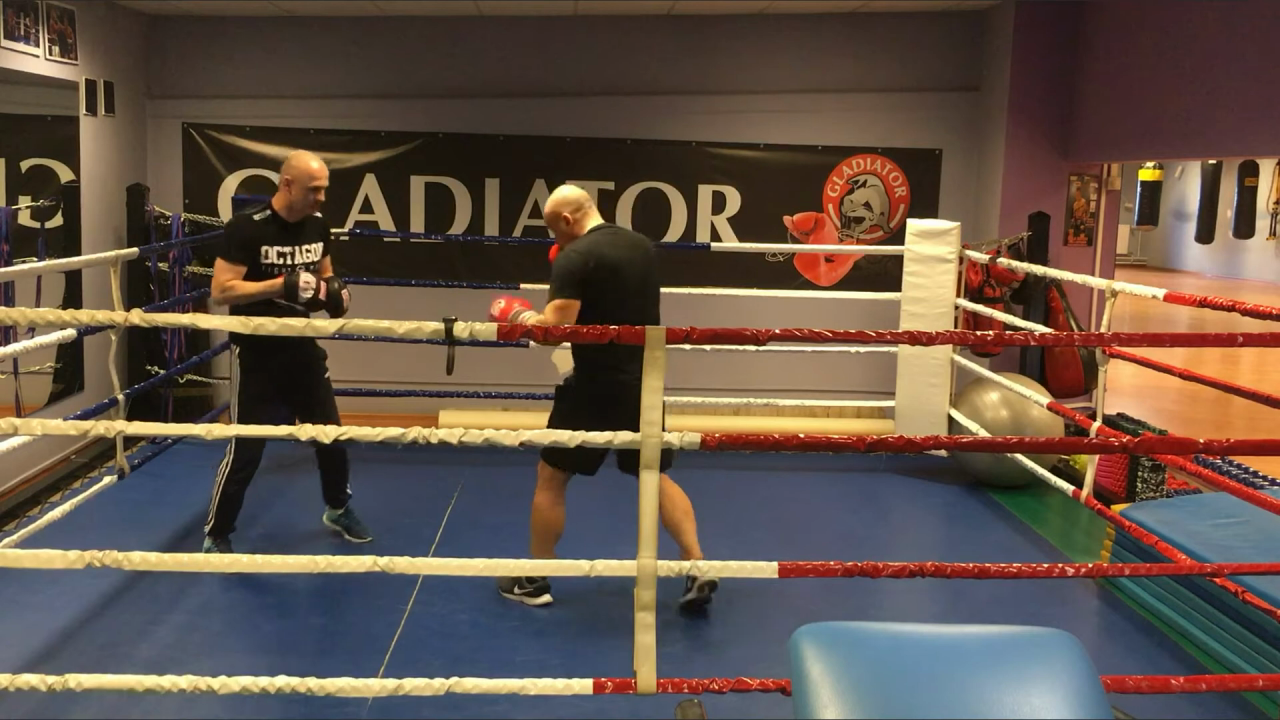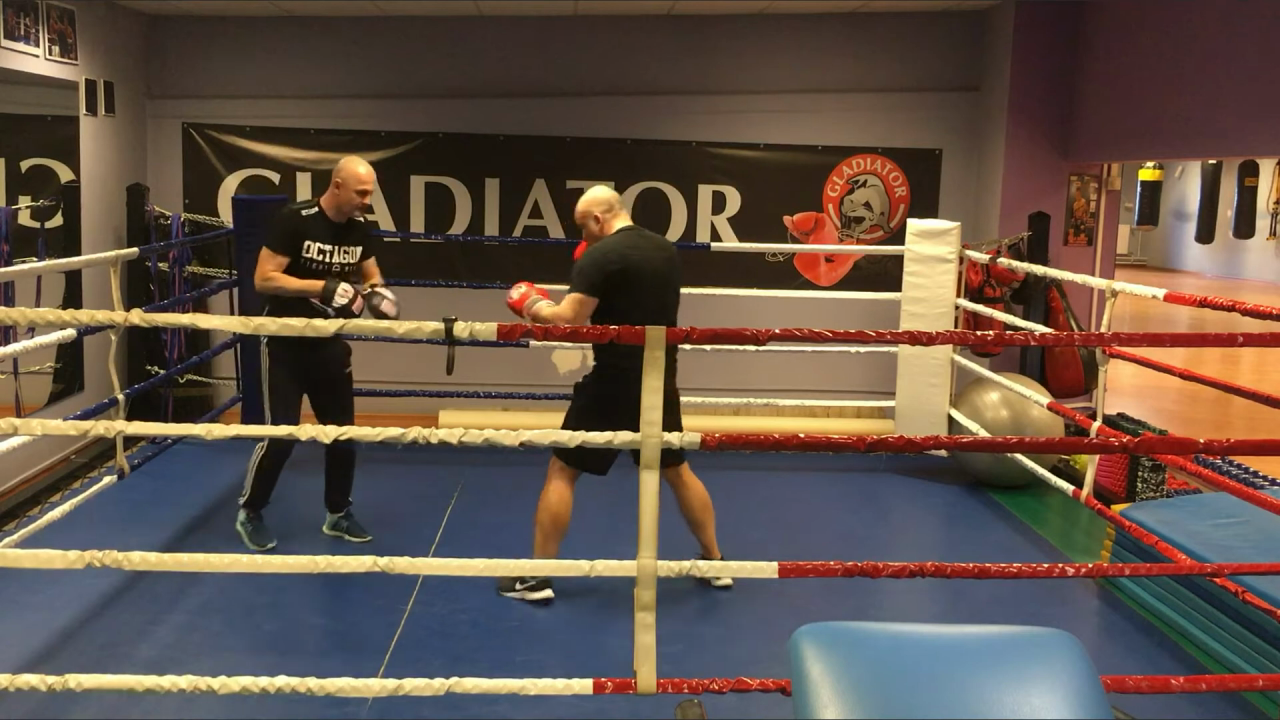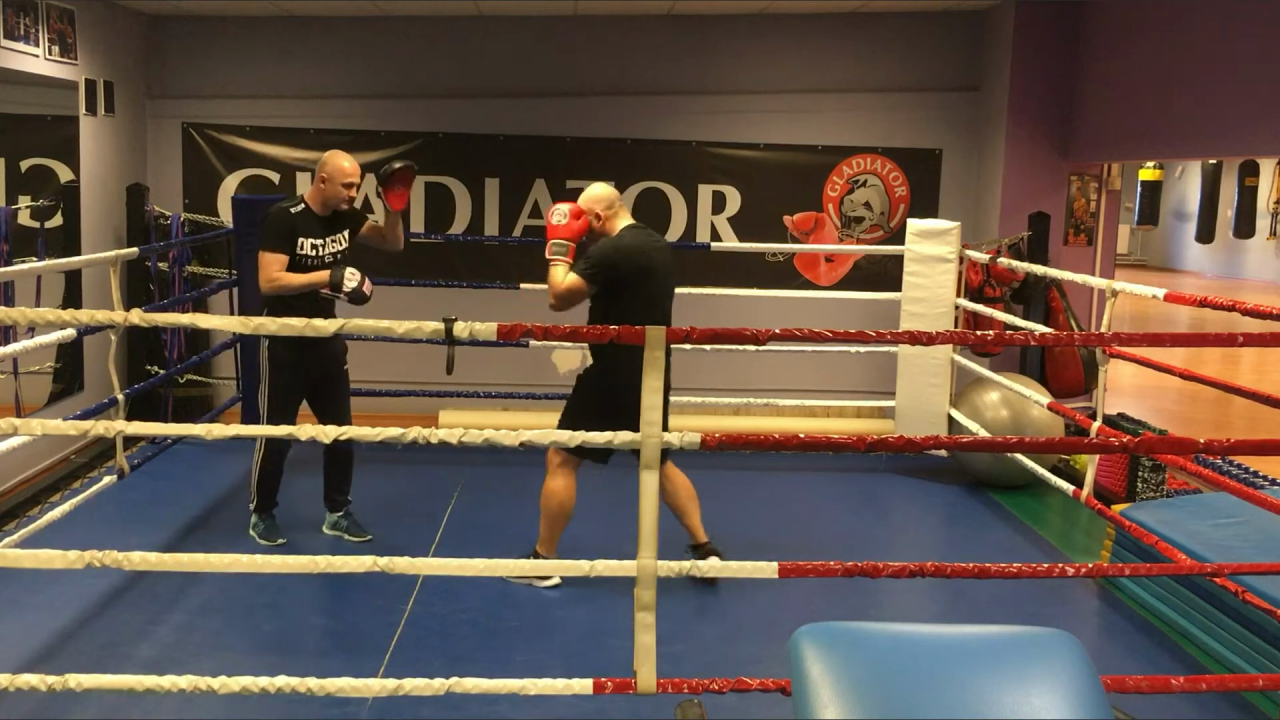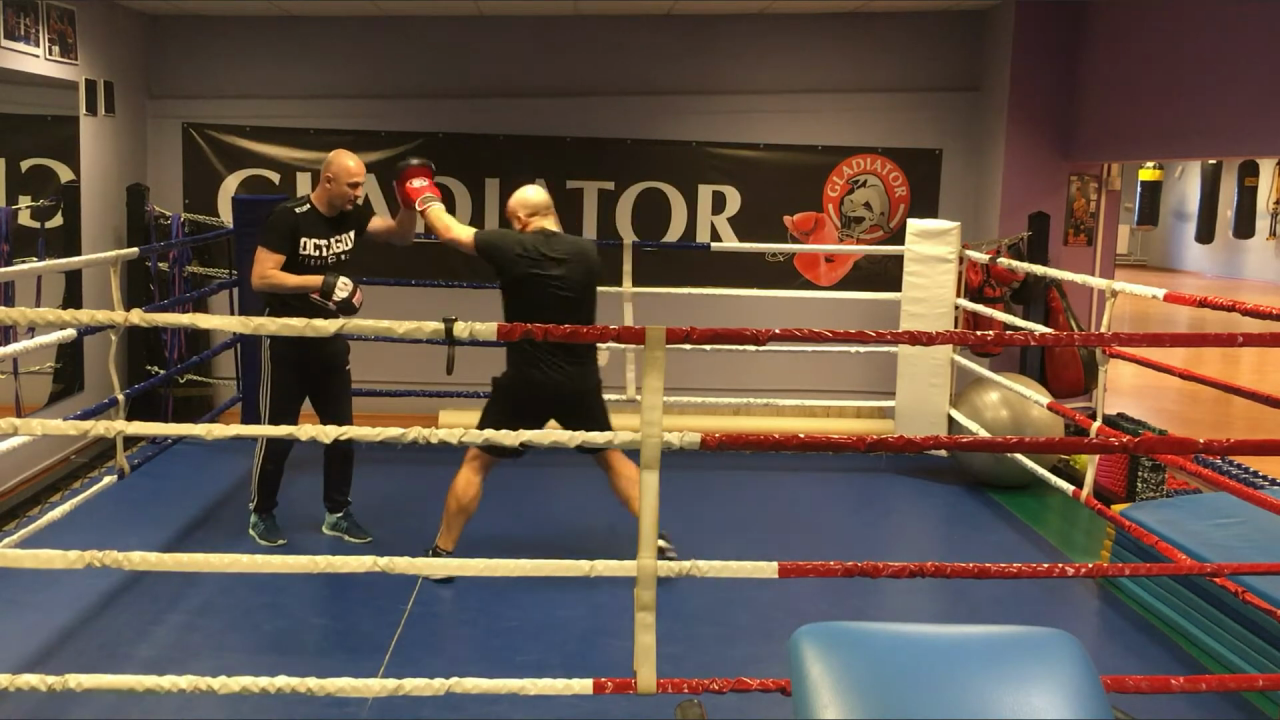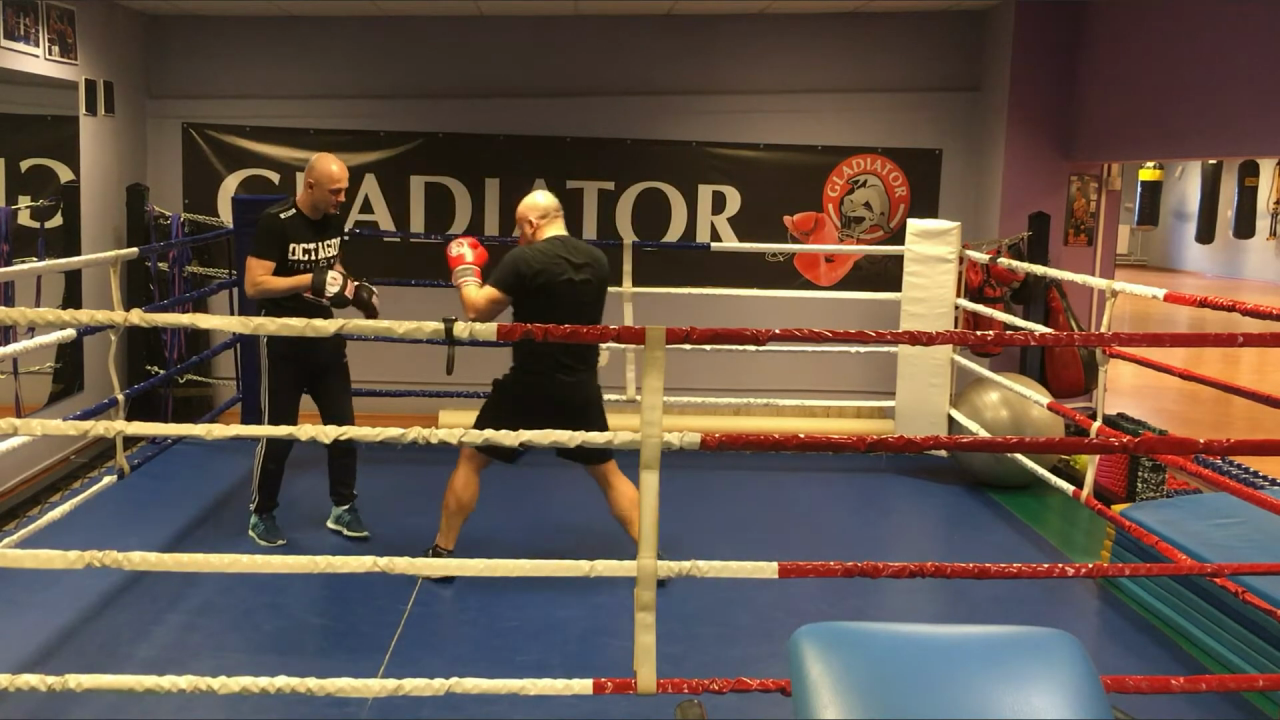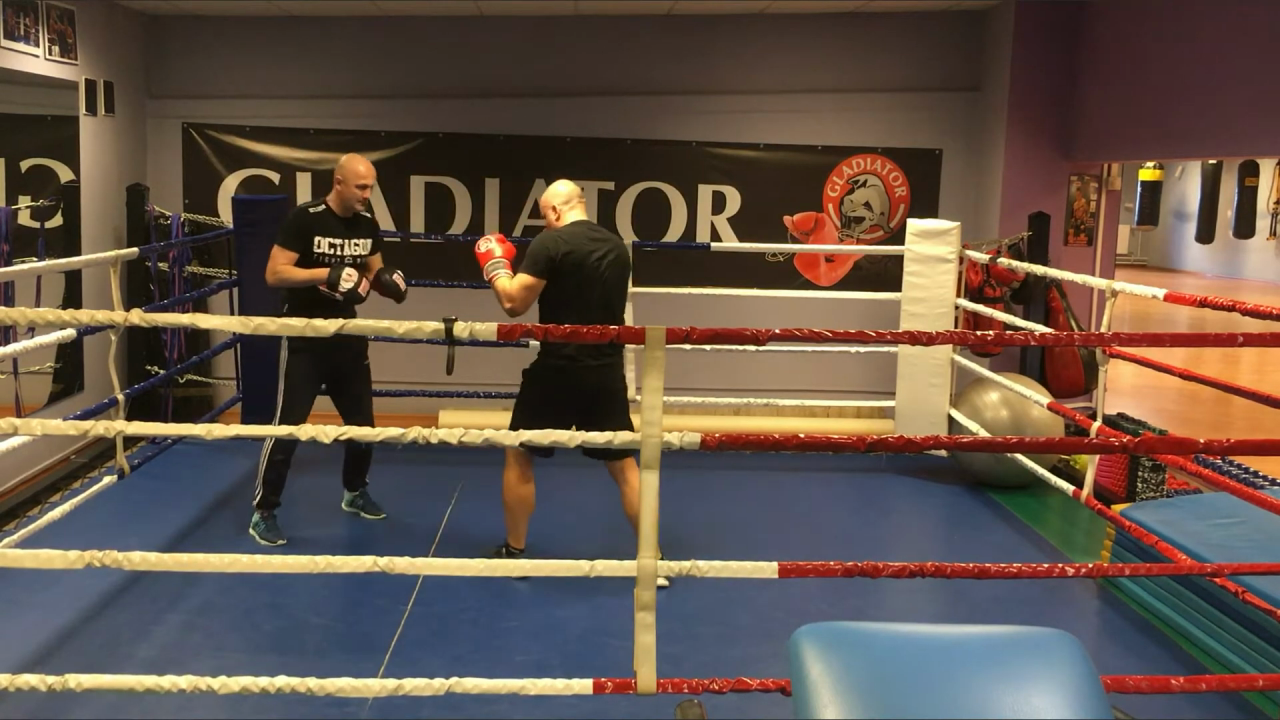
dt=0.4s
person 1, frame 1
left shoulder: (576, 258)
right shoulder: (642, 245)
left elbow: (557, 327)
left wrist: (519, 315)
left hip: (596, 386)
right hip: (643, 383)
left knee: (551, 477)
right knee: (656, 477)
left ankle: (534, 581)
right ankle: (697, 569)
person 1, frame 2
left shoulder: (599, 255)
right shoulder: (666, 250)
left elbow: (570, 322)
left wrist: (531, 305)
left hip: (613, 385)
right hip: (661, 382)
left knee: (561, 471)
right knee: (677, 472)
left ankle: (537, 576)
right ankle: (714, 562)
person 1, frame 3
left shoulder: (615, 250)
right shoulder: (655, 245)
left elbow: (558, 296)
left wrist: (558, 243)
right wrist: (579, 242)
left hip: (614, 380)
left knee: (561, 462)
right knee: (659, 464)
left ankle: (544, 562)
right ankle: (704, 549)
person 1, frame 4
left shoulder: (512, 247)
right shoulder: (588, 253)
left elbow: (449, 231)
left wrist: (424, 196)
left hip: (527, 381)
right hip: (581, 379)
left knee: (476, 463)
right knee: (611, 457)
left ankle: (442, 554)
right ankle: (653, 540)
person 1, frame 5
left shoulder: (522, 258)
right shoulder: (597, 260)
left elbow: (479, 312)
left wrist: (464, 270)
left hip: (529, 383)
right hip: (580, 386)
left knee: (471, 460)
right knee: (608, 470)
left ankle: (443, 553)
person 1, frame 6
left shoulder: (550, 244)
right shoulder: (618, 247)
left elbow: (514, 303)
left wrist: (495, 265)
left hip: (556, 371)
right hip: (606, 373)
left knee: (519, 459)
right knee: (624, 466)
left ankle: (514, 552)
person 2, frame 1
left shoulder: (317, 225)
right shoulder: (247, 228)
right elbow: (221, 292)
left wrist: (334, 292)
right wrist: (282, 285)
left hip: (303, 350)
right hip: (257, 356)
left knee: (332, 437)
right knee: (246, 450)
left ankle: (338, 510)
right ankle: (216, 536)
person 2, frame 2
left shoulder: (357, 229)
right shoulder: (294, 221)
left elbow: (371, 276)
right elbow: (263, 278)
left wrist: (378, 294)
right wrist: (323, 288)
left hip: (329, 343)
right hip: (285, 344)
left knee: (343, 434)
right knee: (283, 434)
left ankle: (338, 513)
right ankle: (250, 512)
person 2, frame 3
left shoulder: (345, 215)
right shoulder: (284, 217)
left elbow: (393, 243)
right elbow: (269, 282)
left wrist: (394, 205)
right wrist: (329, 276)
left hip: (325, 340)
right hip: (284, 344)
left knee: (340, 431)
right knee: (277, 434)
left ankle: (337, 513)
right ankle: (261, 514)
person 2, frame 4
left shoulder: (350, 215)
right shoulder: (288, 218)
left elbow: (400, 234)
right elbow: (261, 278)
left wrist: (410, 204)
right wrist: (321, 282)
left hip: (330, 340)
right hip: (286, 342)
left knee: (341, 431)
right knee: (278, 433)
left ankle: (337, 512)
right ankle: (262, 514)
person 2, frame 5
left shoulder: (334, 220)
right shoulder: (276, 223)
right elbow: (253, 285)
left wrist: (354, 288)
right wrist: (310, 280)
left hip: (325, 337)
right hip: (283, 342)
left knee: (343, 425)
right knee: (279, 433)
left ankle: (342, 508)
right ankle: (261, 514)
person 2, frame 6
left shoulder: (367, 223)
right shoulder: (304, 219)
left elbow: (373, 270)
right elbow: (275, 274)
left wrist: (387, 280)
right wrist: (326, 274)
left hip: (347, 336)
right hip: (304, 338)
left knee: (361, 421)
right knee: (288, 426)
left ankle: (355, 492)
right ankle: (264, 513)
